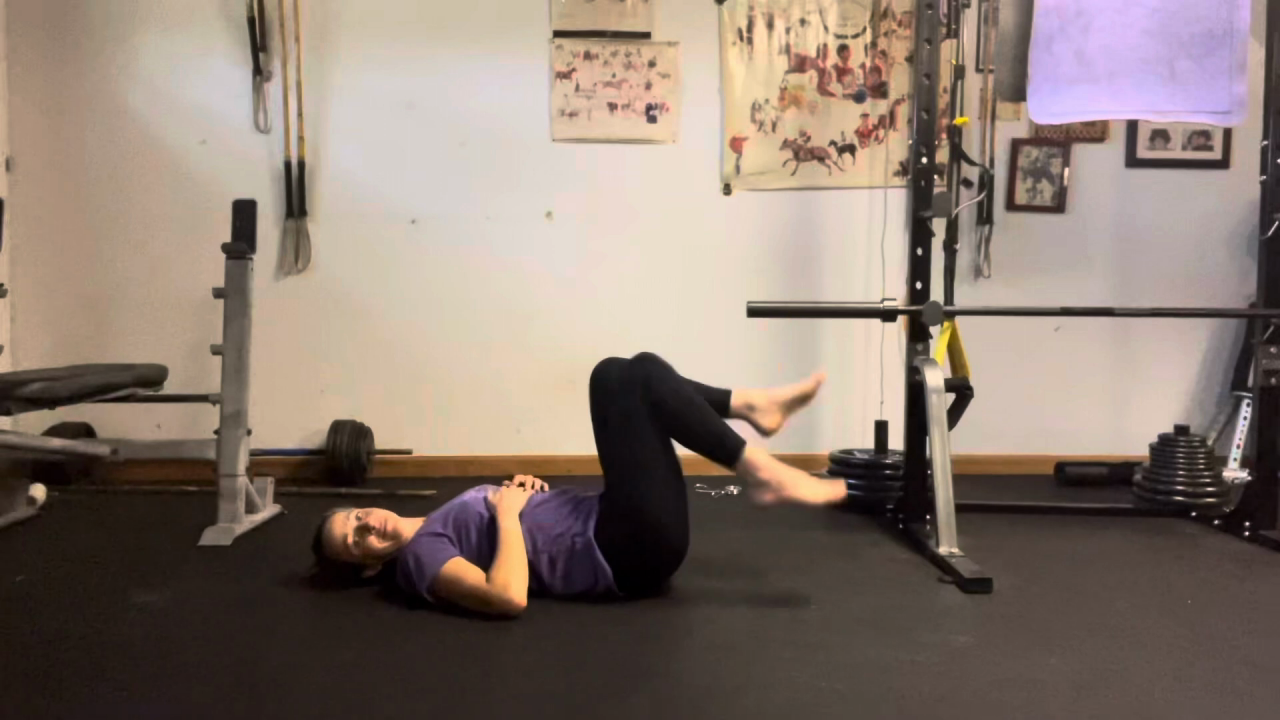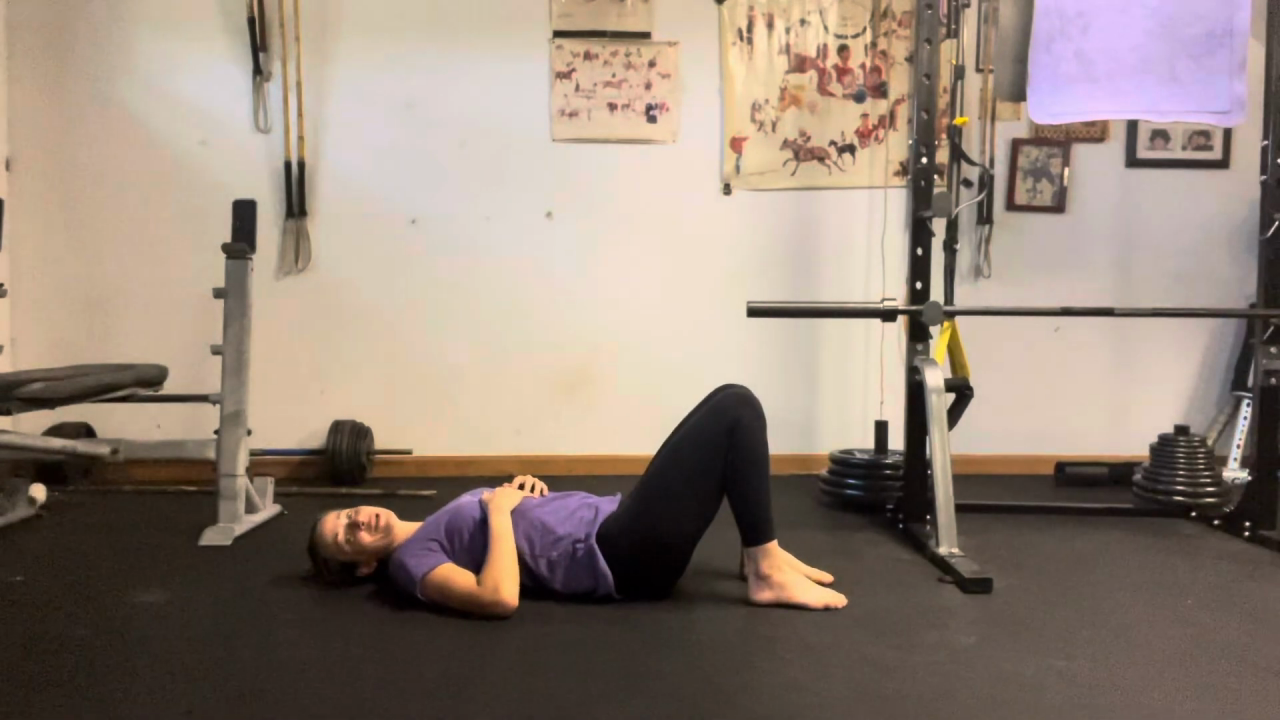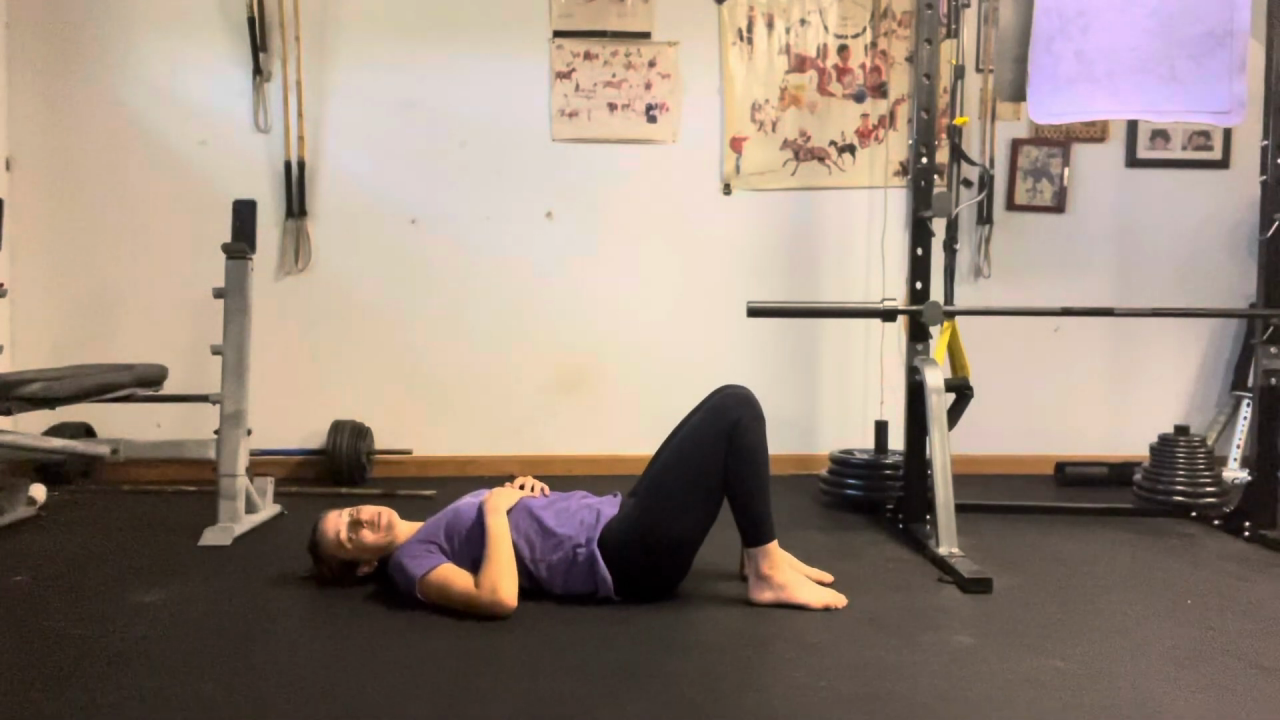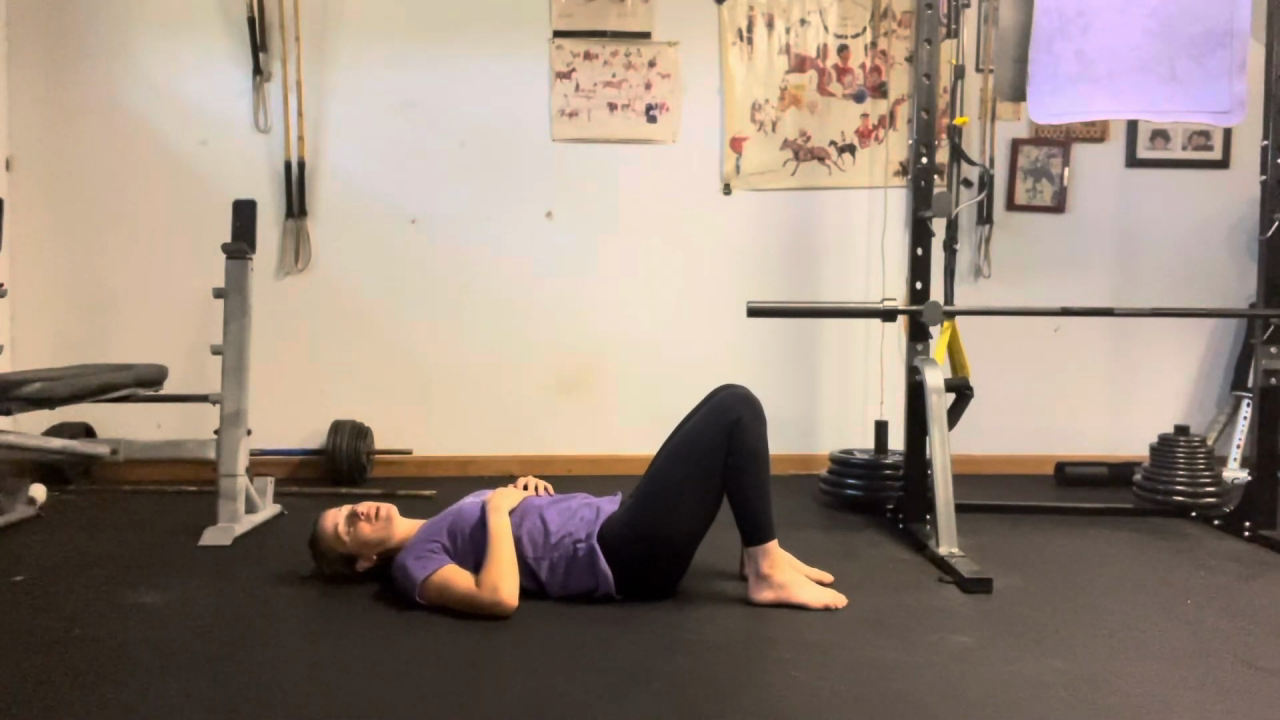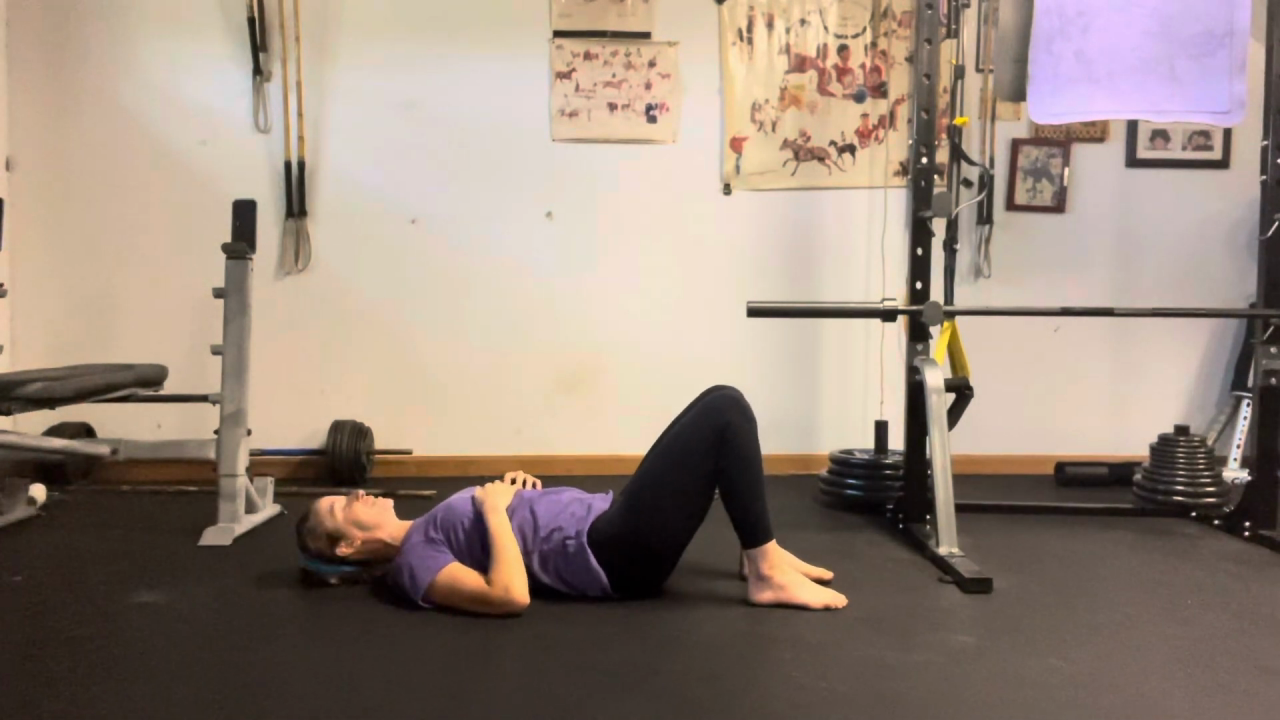
dt=1s
person 1, frame 1
left shoulder: (431, 529)
right shoulder: (418, 560)
right elbow: (510, 596)
left wrist: (520, 490)
right wrist: (506, 514)
left hip: (612, 530)
right hip: (630, 556)
left knee: (626, 370)
right knee: (625, 380)
left ankle: (755, 408)
right ankle: (763, 472)
person 1, frame 2
left shoulder: (431, 532)
right shoulder: (411, 561)
right elbow: (501, 598)
left wrist: (521, 490)
right wrist: (500, 511)
left hip: (612, 521)
right hip: (624, 559)
left knee: (729, 402)
right knee: (736, 408)
left ankle: (760, 550)
right ankle: (767, 574)
person 1, frame 3
left shoulder: (433, 532)
right shoulder: (411, 563)
right elbow: (500, 599)
left wrist: (520, 490)
right wrist: (495, 511)
left hip: (615, 517)
right hip: (626, 560)
left knee: (729, 402)
right knee: (735, 409)
left ankle: (760, 551)
right ankle: (767, 575)
person 1, frame 4
left shoulder: (435, 532)
right shoulder: (414, 565)
right elbow: (501, 599)
left wrist: (523, 489)
right wrist: (498, 511)
left hip: (614, 519)
right hip: (628, 559)
left knee: (729, 403)
right knee: (736, 408)
left ankle: (760, 551)
right ankle: (767, 574)
person 1, frame 5
left shoulder: (424, 535)
right shoulder: (413, 565)
right elbow: (512, 596)
left wrist: (512, 487)
right wrist: (495, 509)
left hip: (607, 523)
right hip: (619, 557)
left knee: (720, 402)
right knee: (725, 412)
left ankle: (760, 549)
right ankle: (768, 575)
